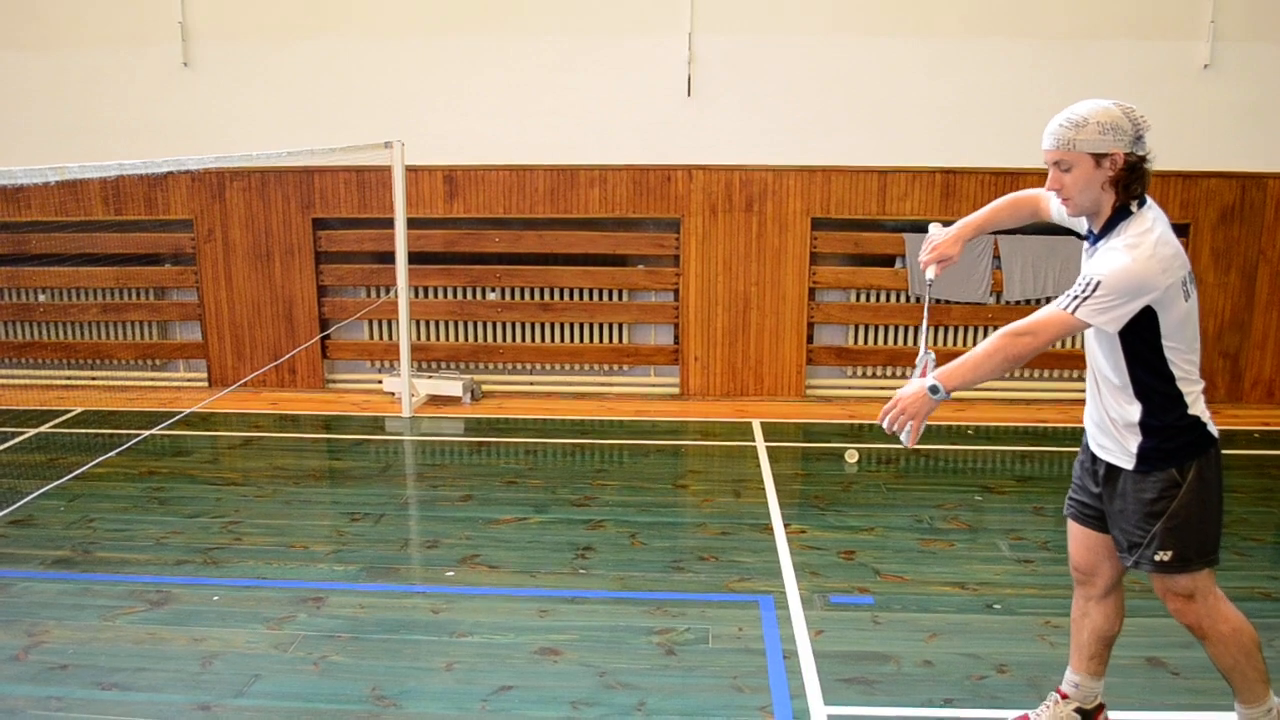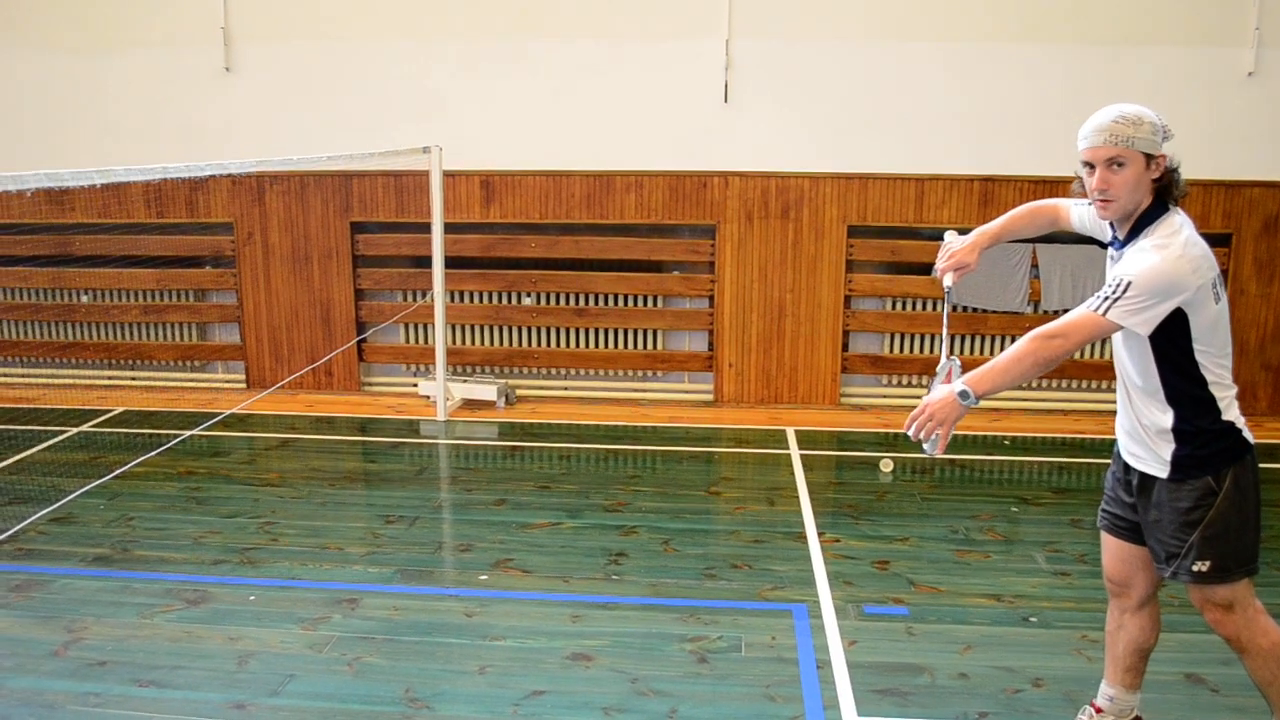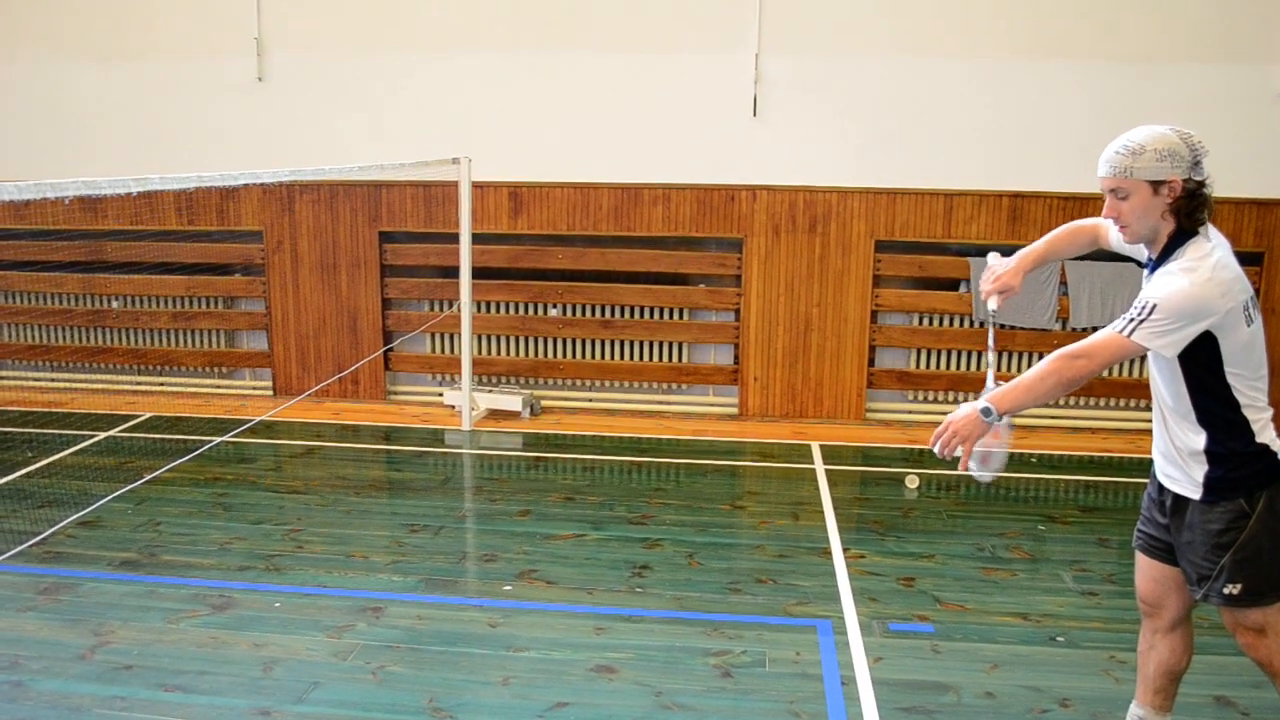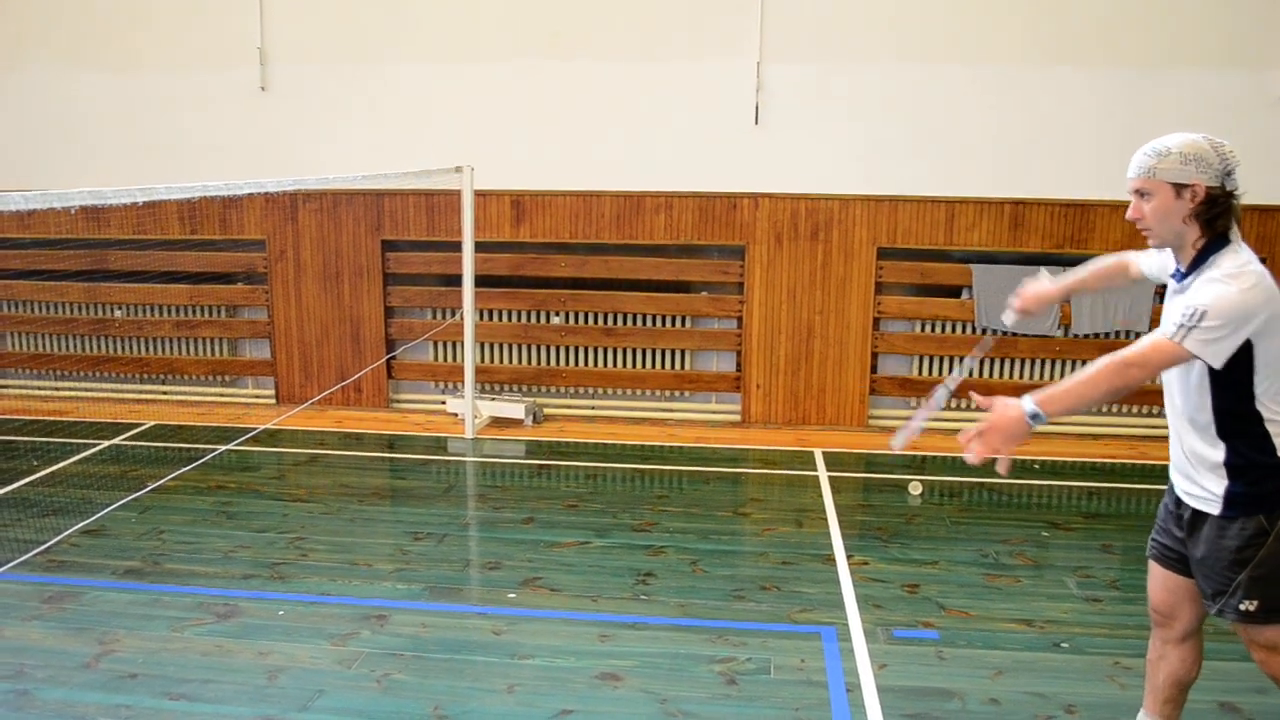
dt=1s
person 1, frame 1
left shoulder: (1138, 255)
right shoulder: (1108, 208)
left elbow: (1028, 338)
right elbow: (1030, 203)
left wrist: (936, 386)
right wrist: (961, 230)
left hip: (1162, 457)
right hip: (1105, 443)
left knee: (1189, 599)
right knee: (1092, 576)
person 1, frame 2
left shoulder: (1165, 257)
right shoulder: (1125, 218)
left elbow: (1056, 342)
right elbow: (1048, 211)
left wrist: (963, 392)
right wrist: (978, 238)
left hip: (1196, 464)
right hip: (1138, 453)
left knee: (1227, 610)
right knee: (1127, 587)
person 1, frame 3
left shoulder: (1195, 281)
right shoulder: (1171, 238)
left elbow: (1082, 363)
right elbow: (1088, 231)
left wrist: (986, 408)
right wrist: (1019, 263)
left hip: (1232, 486)
right hip: (1175, 475)
right knee: (1160, 608)
person 1, frame 4
right shoulder: (1188, 259)
left elbow: (1132, 367)
right elbow: (1125, 264)
left wrist: (1032, 411)
right wrist: (1056, 287)
right hip: (1190, 491)
right knee: (1171, 618)
